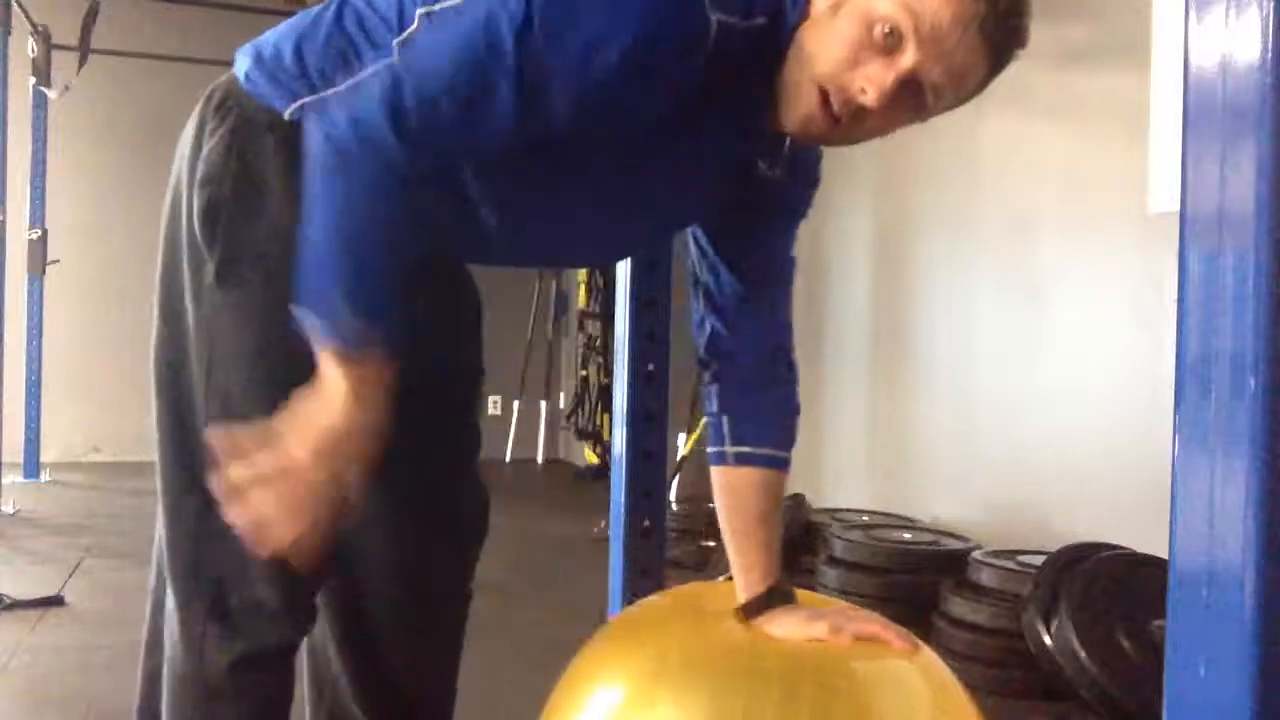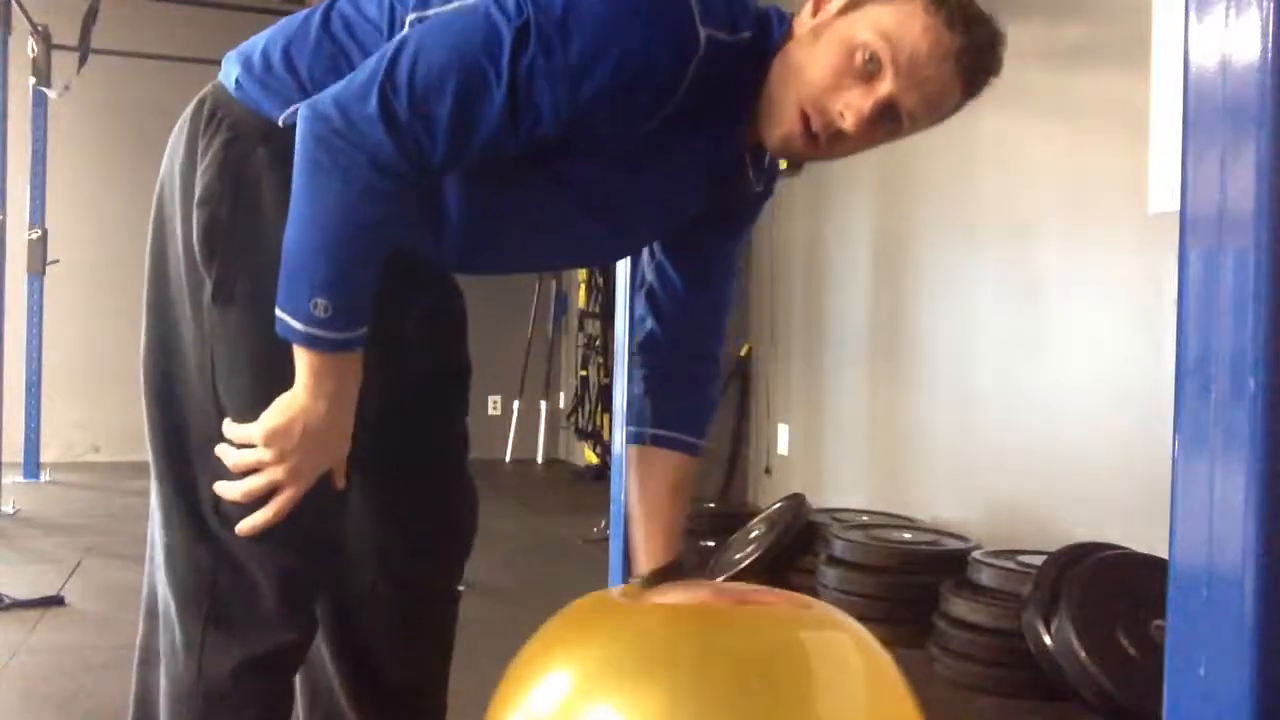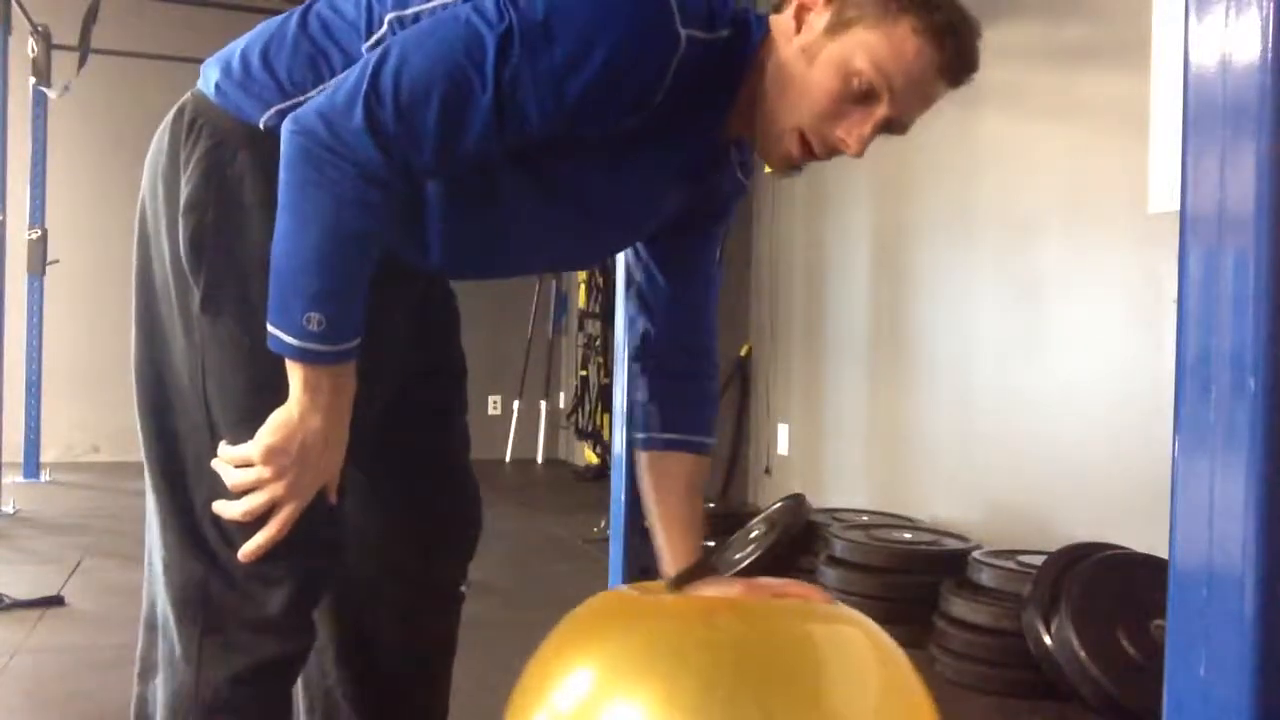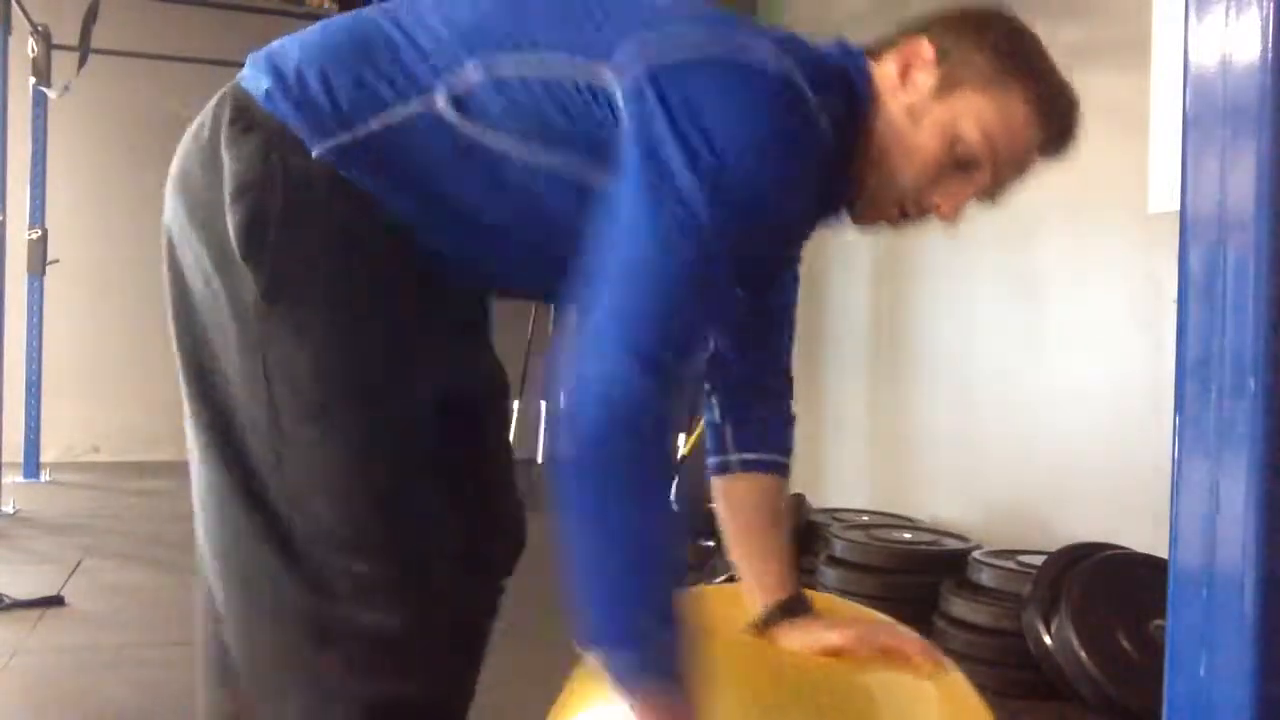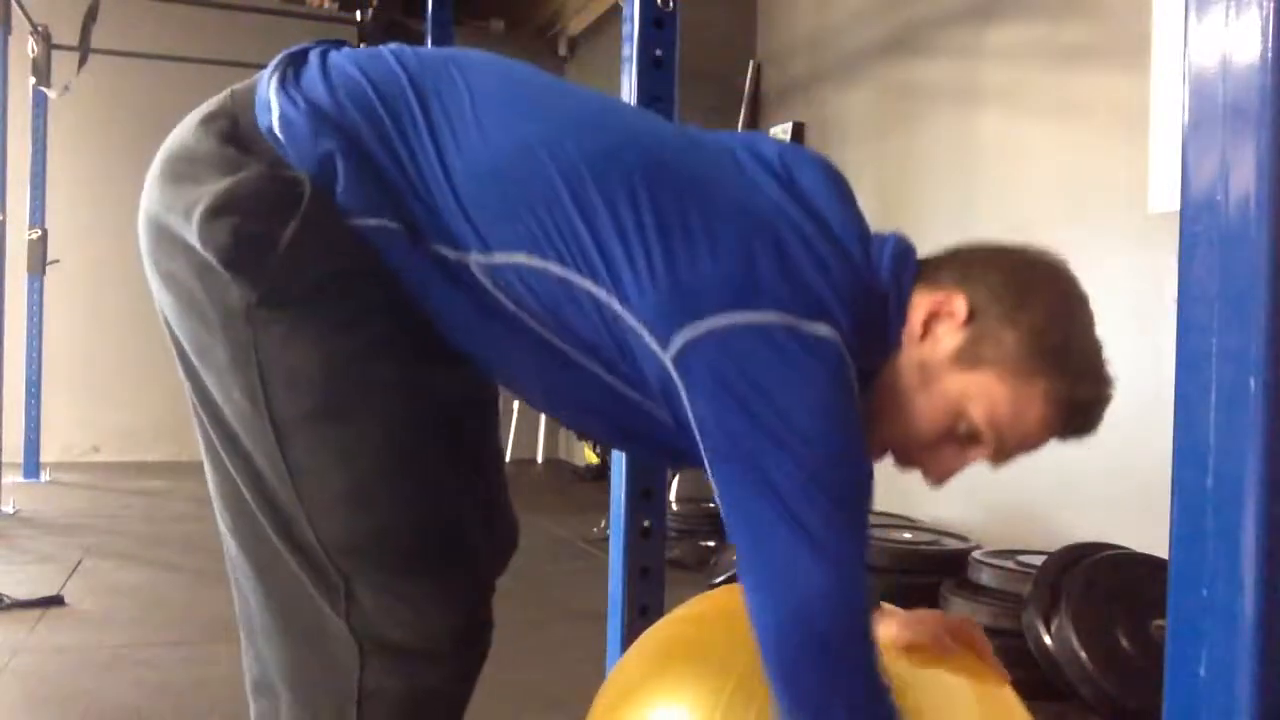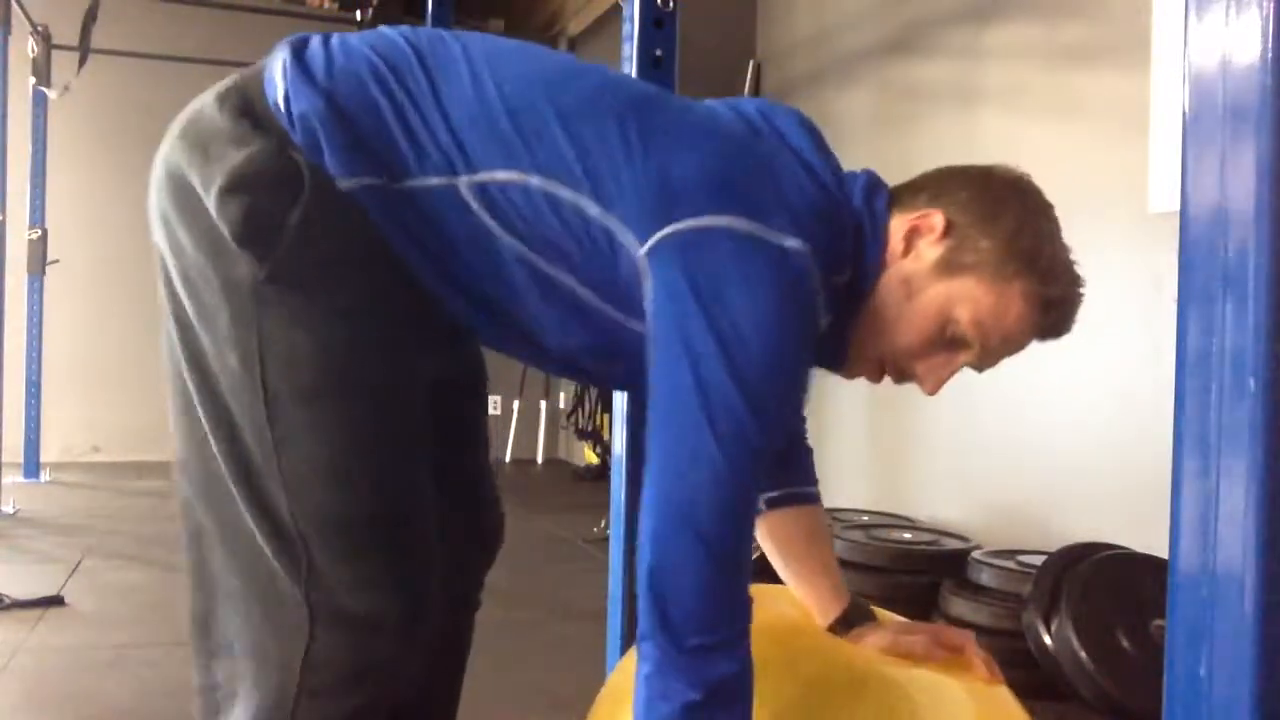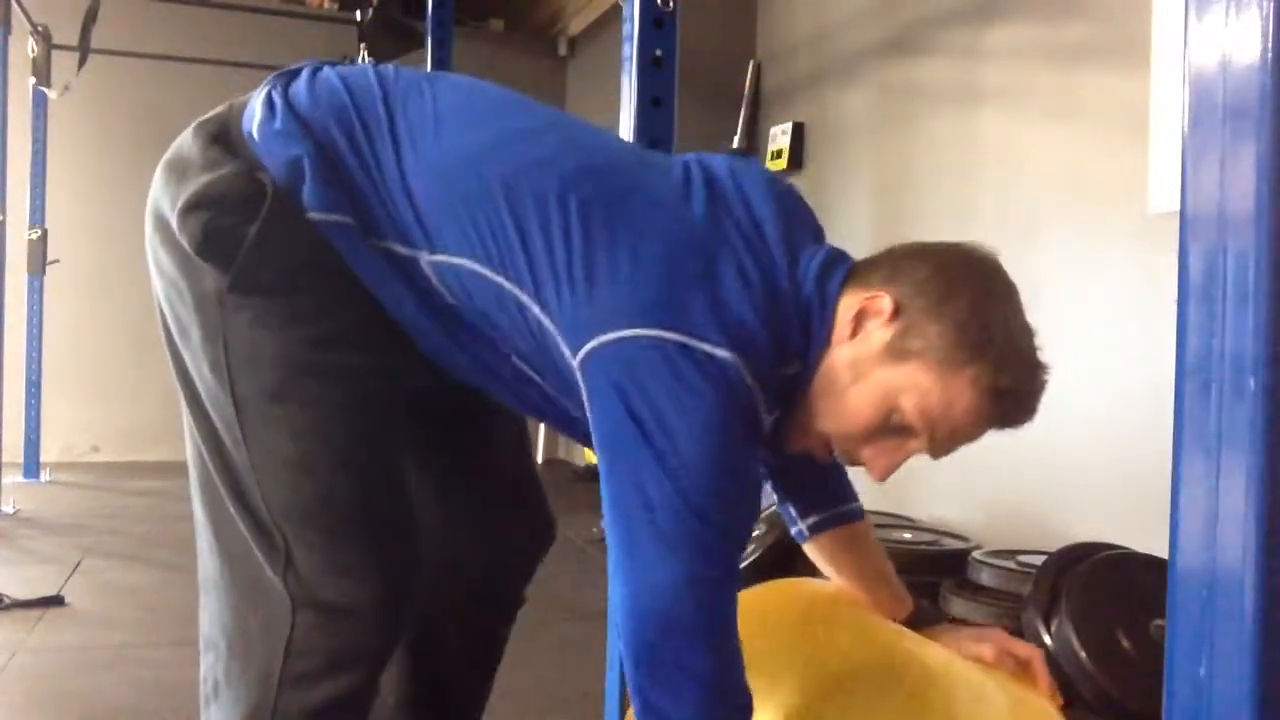
dt=0.7s
person 1, frame 1
left shoulder: (776, 167)
left elbow: (746, 358)
right elbow: (374, 131)
left wrist: (761, 598)
right wrist: (351, 395)
left hip: (410, 234)
right hip: (282, 156)
left knee: (418, 544)
right knee: (254, 561)
person 1, frame 2
left shoulder: (738, 170)
left elbow: (677, 355)
right elbow: (357, 131)
left wrist: (655, 576)
right wrist: (325, 391)
left hip: (393, 241)
right hip: (269, 160)
left knee: (413, 544)
right knee: (253, 560)
person 1, frame 3
left shoulder: (712, 166)
left elbow: (674, 354)
right elbow: (339, 140)
left wrist: (688, 573)
right wrist: (320, 407)
left hip: (380, 246)
right hip: (247, 168)
left knee: (414, 547)
right knee: (253, 568)
person 1, frame 4
left shoulder: (793, 167)
right shoulder: (747, 117)
left elbow: (747, 381)
right elbow: (613, 409)
left wrist: (777, 608)
left hip: (401, 231)
right hip: (280, 177)
left knee: (457, 552)
right knee: (352, 597)
person 1, frame 5
left shoulder: (830, 242)
right shoulder: (781, 360)
left wrist: (855, 610)
left hip: (357, 215)
right hip: (261, 200)
left knee: (453, 564)
right knee: (392, 615)
person 1, frame 6
left shoulder: (809, 197)
right shoulder: (753, 275)
left elbow: (761, 439)
right elbow: (689, 585)
left wrist: (848, 621)
left hip: (384, 226)
right hip: (270, 177)
left knee: (447, 550)
right knee: (339, 595)
person 1, frame 7
left shoulder: (788, 255)
right shoulder: (684, 376)
left elbow: (796, 450)
left wrist: (913, 626)
left hip: (383, 229)
right hip: (257, 204)
left knee: (490, 543)
right knee: (329, 590)
